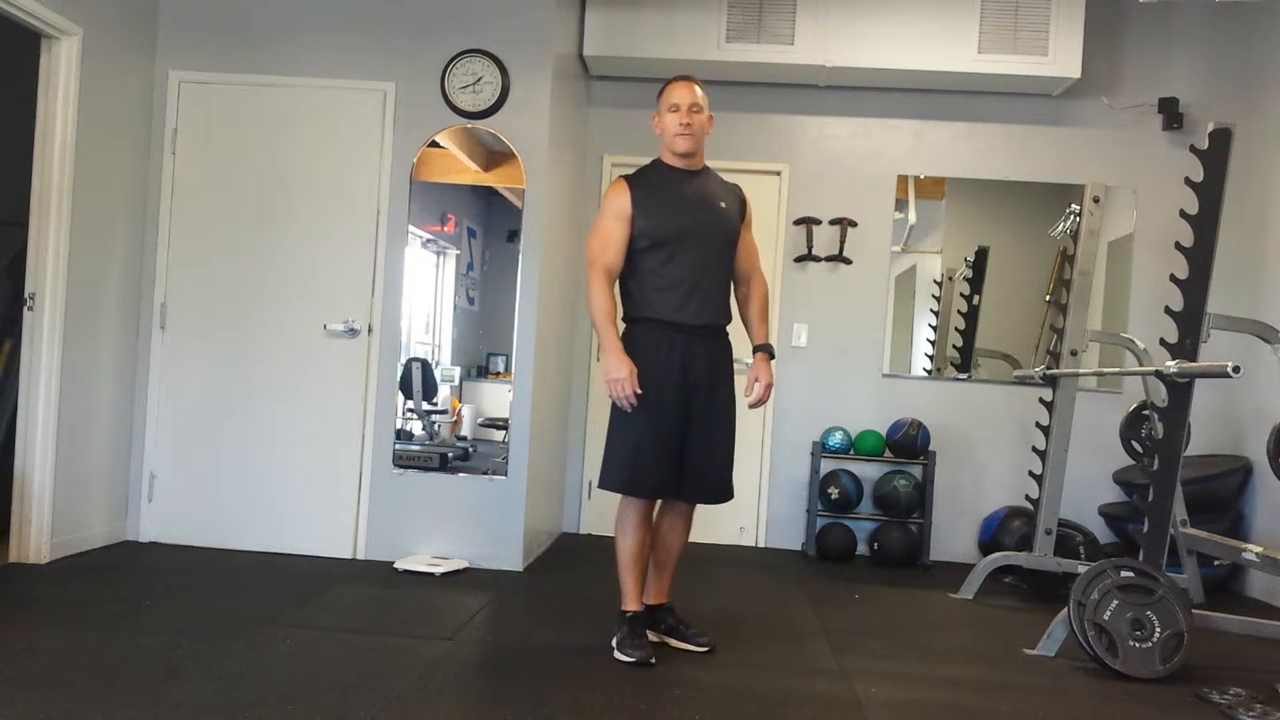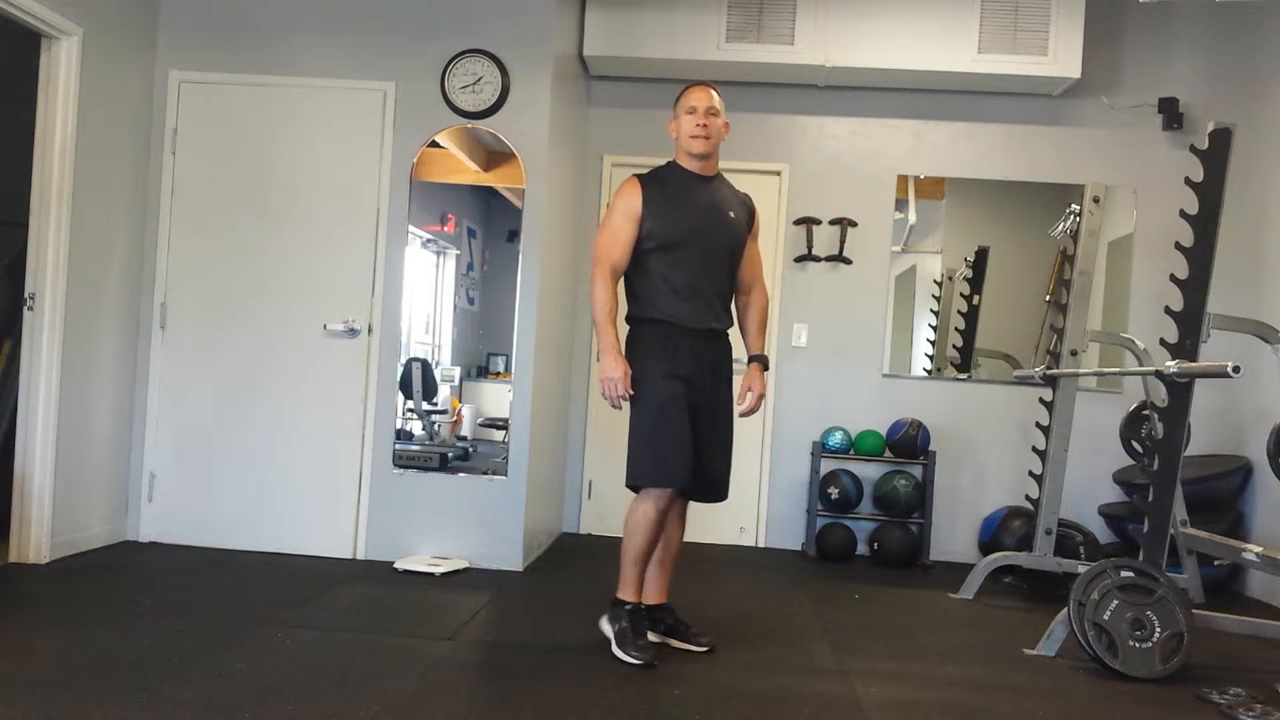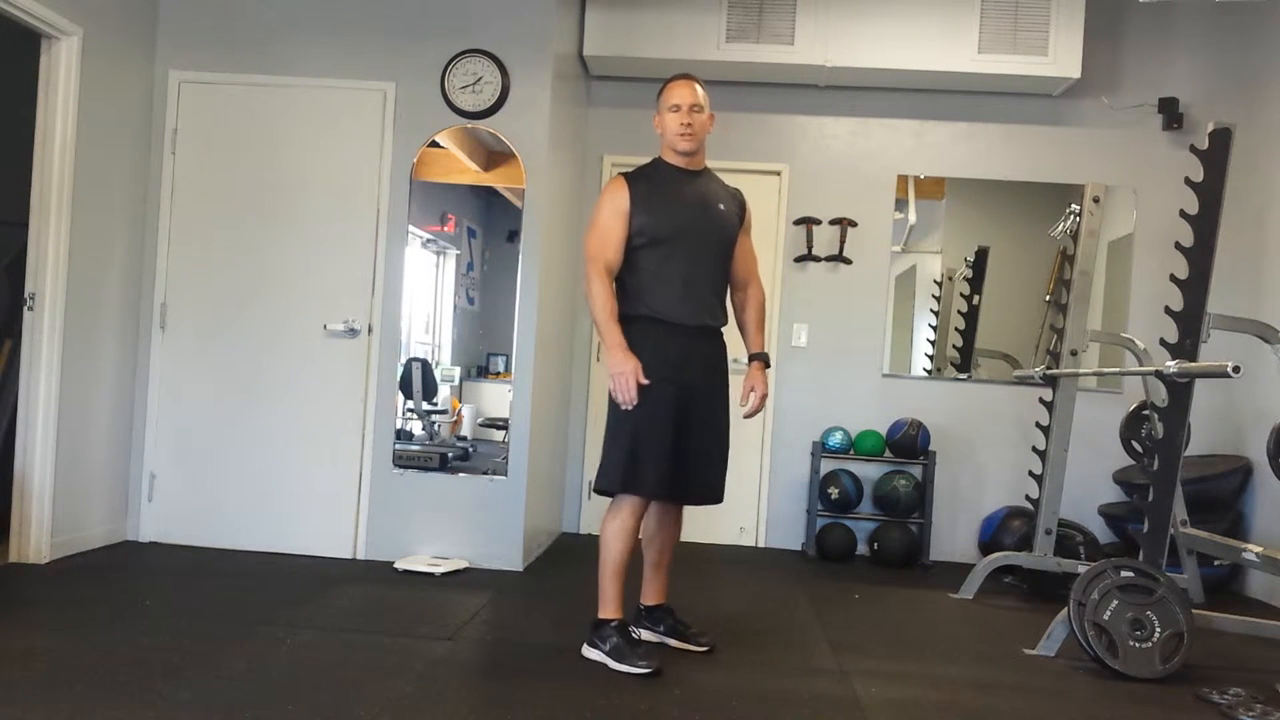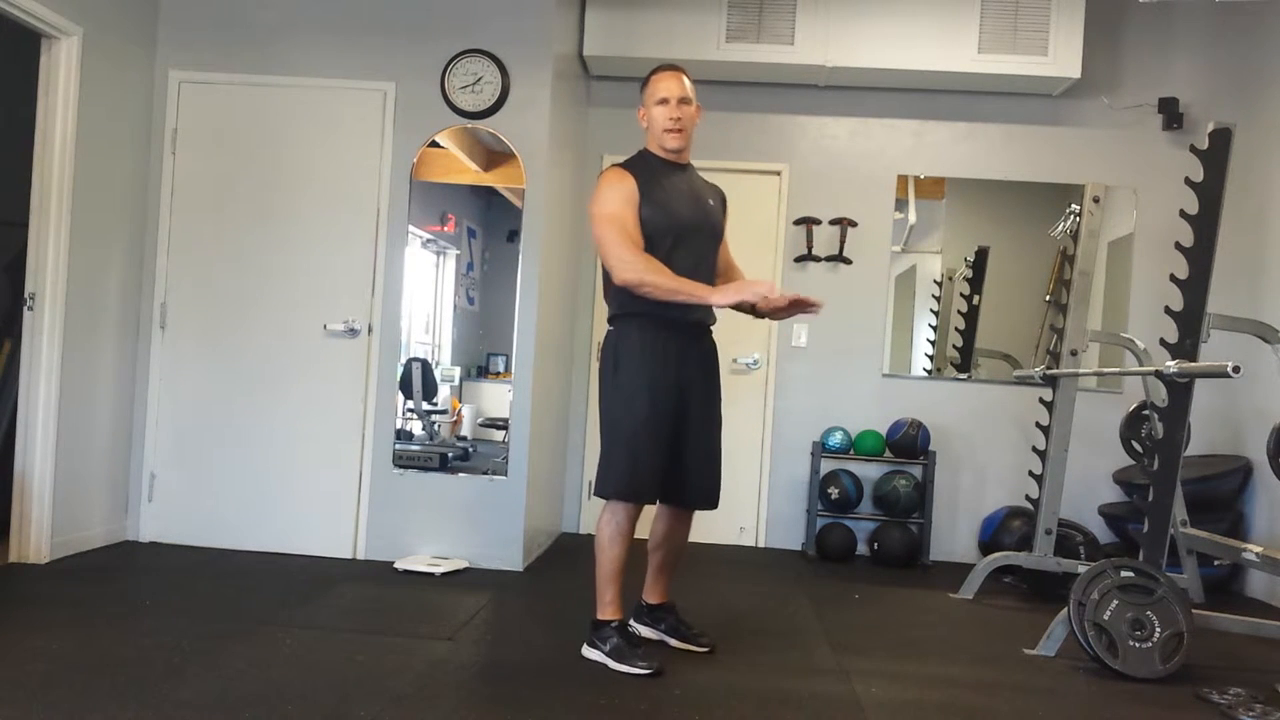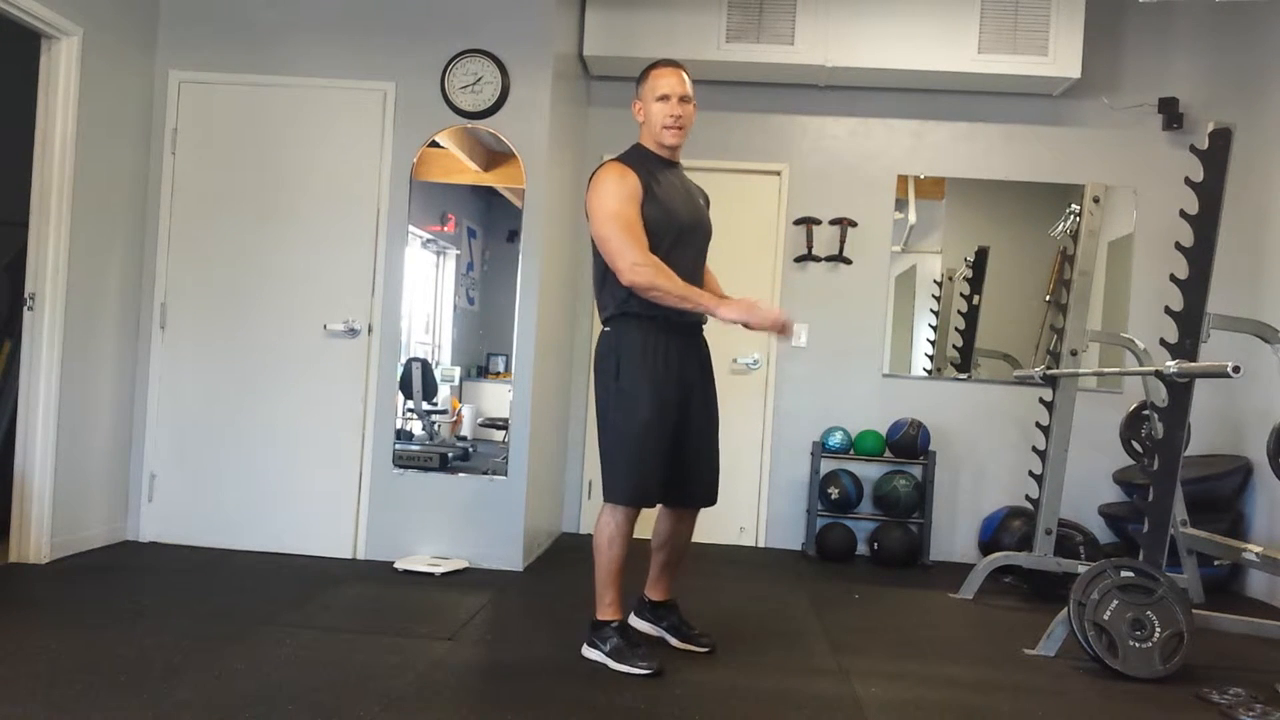
dt=0.5s
person 1, frame 1
left shoulder: (732, 198)
right shoulder: (629, 191)
left elbow: (749, 280)
right elbow: (600, 274)
left wrist: (762, 350)
right wrist: (612, 351)
left hip: (711, 354)
right hip: (651, 349)
left knee: (687, 491)
right knee: (639, 489)
left ankle: (658, 607)
right ankle: (630, 616)
person 1, frame 2
left shoulder: (741, 207)
right shoulder: (641, 191)
left elbow: (751, 291)
right elbow: (605, 272)
left wrist: (756, 363)
right wrist: (609, 350)
left hip: (712, 356)
right hip: (656, 347)
left knee: (682, 488)
right knee: (661, 481)
left ankle: (655, 610)
right ankle: (623, 605)
person 1, frame 3
left shoulder: (732, 202)
right shoulder: (628, 189)
left elbow: (747, 286)
right elbow: (599, 272)
left wrist: (757, 359)
right wrist: (617, 349)
left hip: (707, 355)
right hip: (649, 350)
left knee: (674, 492)
right knee: (634, 490)
left ankle: (654, 611)
right ankle: (607, 627)
person 1, frame 4
left shoulder: (711, 195)
right shoulder: (621, 181)
right elbow: (627, 268)
left wrist: (762, 304)
right wrist: (714, 293)
left hip: (697, 348)
right hip: (641, 344)
left knee: (687, 490)
right knee: (628, 490)
left ankle: (655, 608)
right ankle: (606, 627)
person 1, frame 5
left shoulder: (694, 193)
right shoulder: (618, 178)
right elbow: (634, 269)
left wrist: (740, 311)
right wrist: (720, 306)
left hip: (690, 349)
right hip: (637, 346)
left knee: (689, 491)
right knee: (627, 493)
left ankle: (656, 605)
right ankle: (605, 627)
